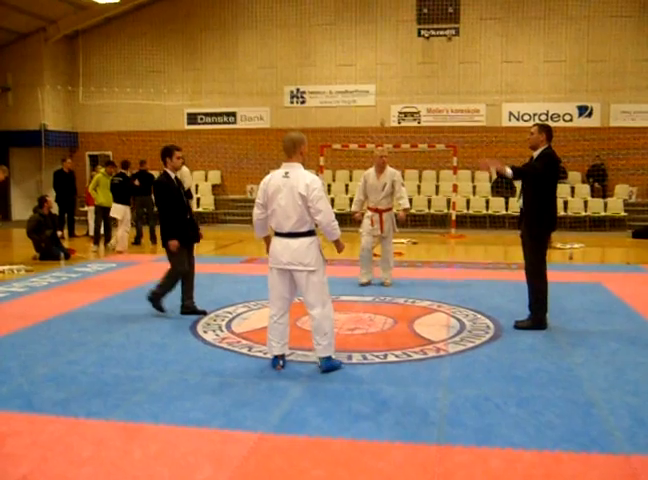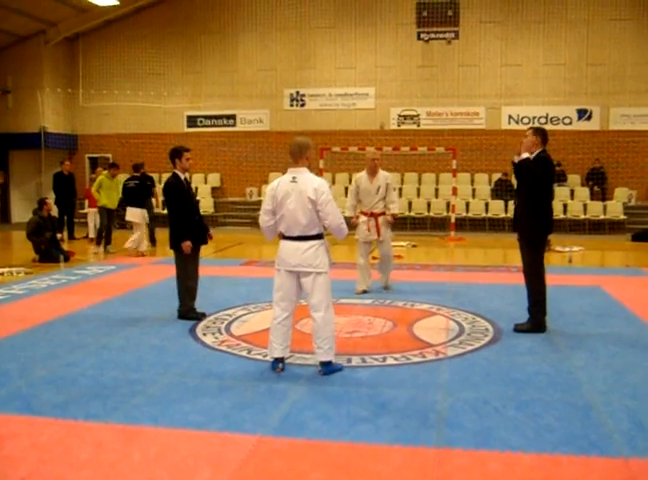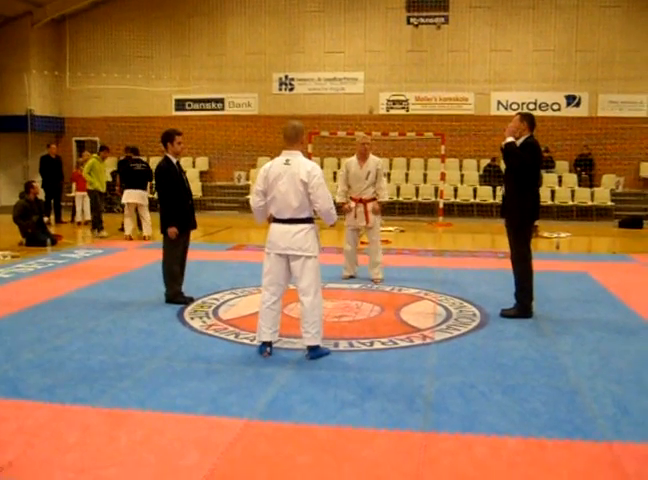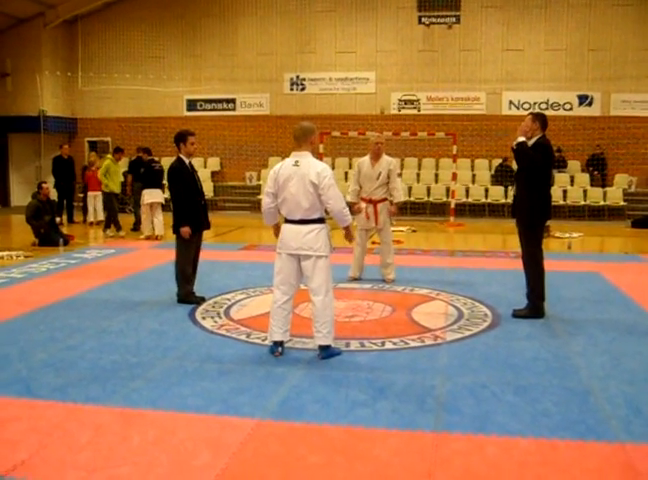
dt=0.4s
person 1, frame 1
left shoulder: (268, 180)
right shoulder: (310, 180)
left elbow: (259, 216)
right elbow: (324, 216)
left wrist: (266, 238)
right wrist: (337, 240)
left hip: (279, 247)
right hip: (305, 247)
left knee: (278, 305)
right knee: (319, 304)
left ankle: (277, 356)
right ankle: (325, 356)
person 1, frame 2
left shoulder: (275, 186)
right shoulder: (318, 184)
left elbow: (266, 222)
right elbow: (333, 220)
right wrist: (343, 234)
left hip: (287, 251)
right hip: (313, 251)
left knee: (282, 306)
right knee: (321, 308)
left ankle: (277, 358)
right ankle: (325, 361)
person 1, frame 3
left shoulder: (268, 168)
right shoulder: (310, 168)
left elbow: (257, 202)
right elbow: (324, 204)
right wrist: (331, 220)
left hip: (277, 233)
right hip: (303, 234)
left knee: (271, 290)
right knee: (309, 292)
left ankle: (266, 342)
right ankle: (313, 345)
person 1, frame 4
left shoulder: (278, 169)
right shoulder: (320, 169)
left elbow: (267, 204)
right elbow: (335, 204)
left wrist: (275, 226)
right wrist: (347, 227)
left hip: (288, 234)
right hip: (314, 234)
left knee: (282, 289)
right knee: (320, 291)
left ankle: (277, 342)
right ankle: (324, 345)
person 2, frame 1
left shoulder: (548, 157)
right shoulder: (538, 157)
left elbow: (533, 174)
right elbow: (522, 171)
left wrist: (506, 170)
right wrist: (498, 167)
left hip: (539, 222)
right hip: (534, 220)
left knee: (536, 269)
right knee: (534, 269)
left ankle: (538, 317)
right ankle: (537, 315)
person 2, frame 2
left shoulder: (543, 160)
right shoulder: (535, 160)
left elbow: (530, 177)
right elbow: (522, 176)
left wrist: (524, 155)
right wrist: (520, 157)
left hip: (535, 224)
right hip: (530, 223)
left knee: (534, 272)
right knee: (532, 272)
left ankle: (537, 320)
right ankle: (536, 318)
person 2, frame 3
left shoulder: (530, 145)
right shoulder: (523, 145)
left elbow: (516, 163)
right elbow: (511, 162)
left wrist: (510, 139)
right wrist: (508, 142)
left hip: (522, 209)
right hip: (518, 208)
left knee: (521, 257)
right knee: (520, 257)
left ankle: (524, 306)
right ankle: (523, 303)
person 2, frame 4
left shoulder: (542, 146)
right shoulder: (536, 145)
left elbow: (527, 163)
right elbow: (523, 162)
left wrist: (521, 139)
right wrist: (519, 143)
left hip: (533, 209)
right hip: (529, 208)
left knee: (532, 257)
right knee: (531, 257)
left ankle: (536, 306)
right ankle: (534, 304)
person 3, frame 1
left shoulder: (176, 180)
right shoulder: (161, 182)
right elbow: (164, 212)
left wrist: (196, 228)
right wrist: (170, 237)
left hip: (186, 232)
right hip: (174, 234)
left knee: (189, 270)
right knee: (180, 268)
left ankle: (188, 305)
right ankle: (156, 295)
person 3, frame 2
left shoulder: (185, 181)
right shoulder: (172, 184)
right elbow: (176, 214)
left wrist: (205, 229)
right wrist: (183, 238)
left hip: (193, 234)
right hip: (184, 237)
left knee: (192, 274)
right knee: (186, 275)
left ankle: (189, 307)
right ankle: (185, 310)
person 3, frame 3
left shoulder: (176, 165)
right shoulder: (163, 168)
right elbow: (165, 199)
left wrist: (189, 218)
right wrist: (170, 224)
left hip: (183, 220)
right hip: (174, 222)
left knee: (181, 259)
right knee: (172, 259)
left ankle: (177, 291)
right ankle: (172, 293)
person 3, frame 4
left shoulder: (189, 166)
right shoulder: (176, 168)
right elbow: (178, 199)
left wrist: (202, 219)
right wrist: (183, 224)
left hip: (195, 221)
right hip: (186, 222)
left knee: (193, 259)
right knee: (185, 259)
left ankle: (188, 291)
right ankle: (184, 294)
person 4, frame 1
left shoulder: (394, 174)
right shoulder: (367, 174)
left elbow: (401, 193)
right elbow: (360, 194)
left wrist: (403, 209)
right wrist: (357, 211)
left hip: (386, 215)
right hip: (370, 215)
left knee: (387, 249)
right knee: (365, 246)
left ankle: (386, 278)
right ankle: (365, 277)
person 4, frame 2
left shoulder: (386, 177)
right shoulder: (358, 178)
left elbow: (391, 197)
right elbow: (352, 198)
left wrist: (391, 214)
right wrist: (352, 216)
left hip: (381, 219)
right hip: (364, 219)
left knee: (386, 253)
right knee: (363, 254)
left ankle: (385, 280)
right ankle: (362, 285)
person 4, frame 3
left shoulder: (377, 162)
right shoulder: (348, 163)
left elbow: (381, 184)
right elbow: (343, 185)
left wrist: (379, 203)
right wrist: (343, 202)
left hip: (371, 205)
right hip: (354, 205)
left knee: (374, 241)
right knee: (350, 241)
left ankle: (376, 274)
right ankle: (350, 271)
person 4, frame 4
left shoulder: (390, 162)
right shoulder: (361, 163)
left elbow: (395, 184)
right elbow: (354, 184)
left wrist: (395, 204)
right wrist: (354, 203)
left hip: (382, 206)
right hip: (364, 206)
left knee: (386, 241)
right knee: (360, 241)
left ankle: (388, 274)
right ankle: (355, 273)
